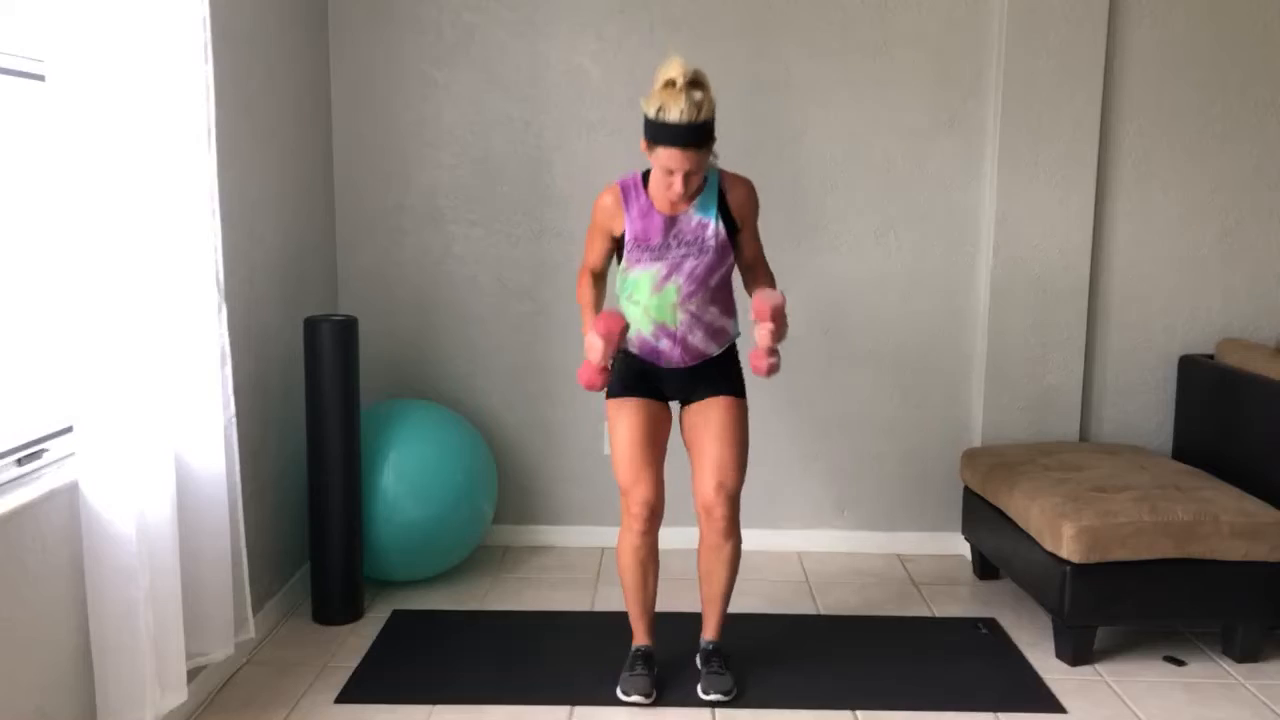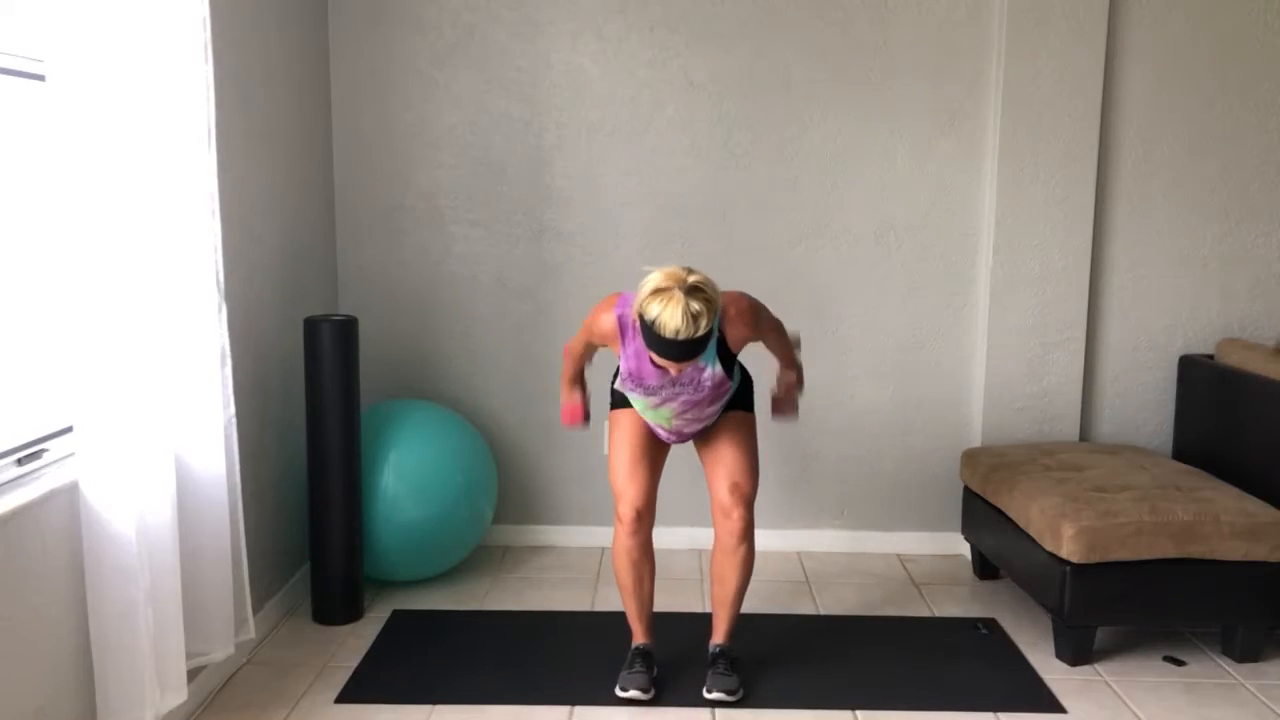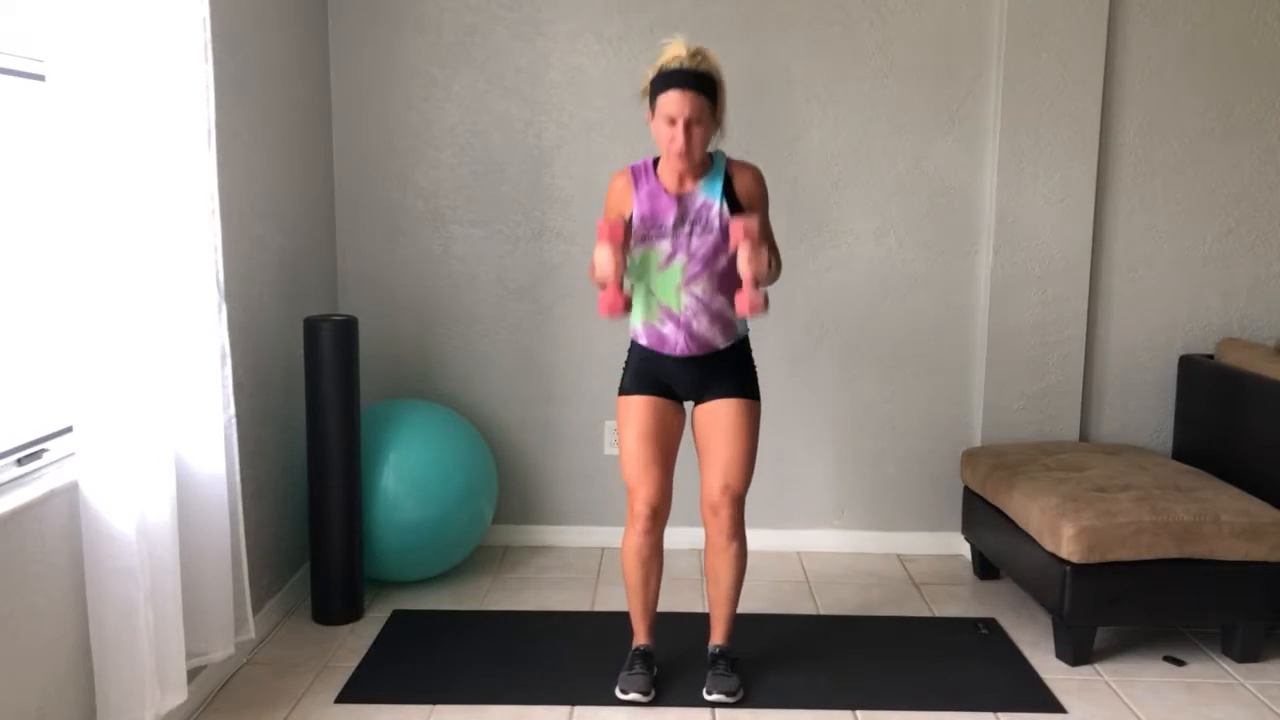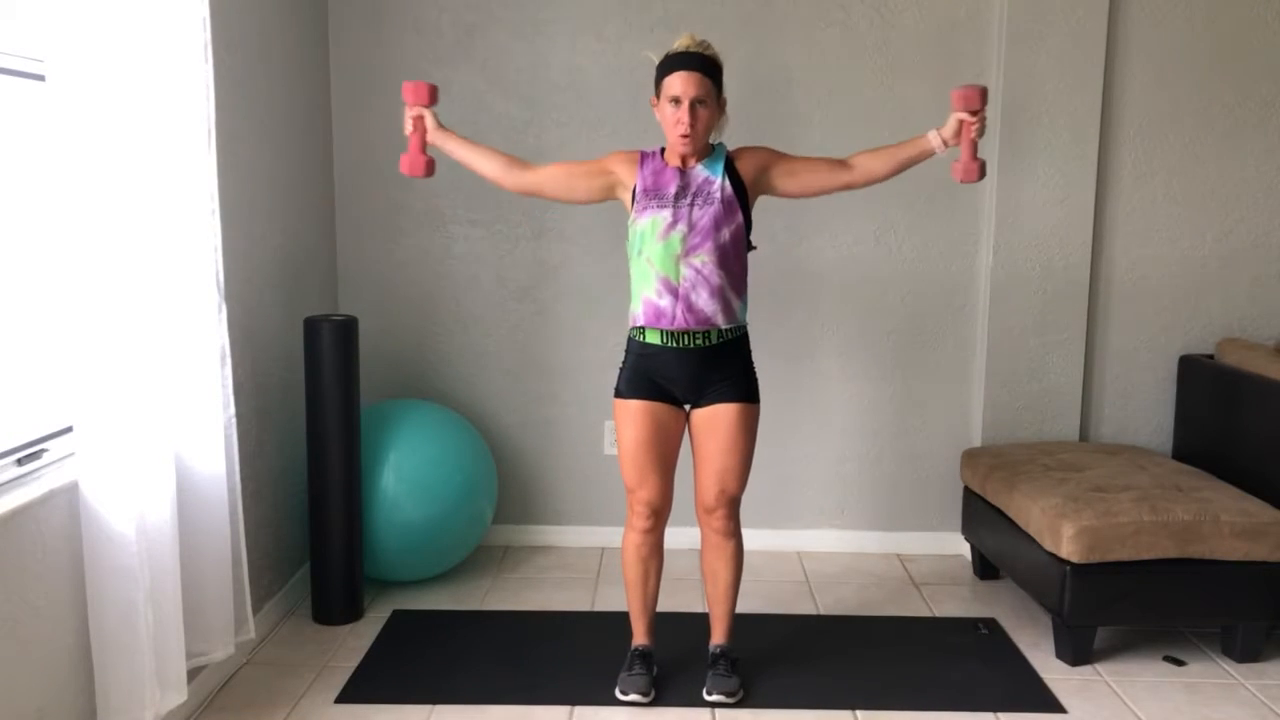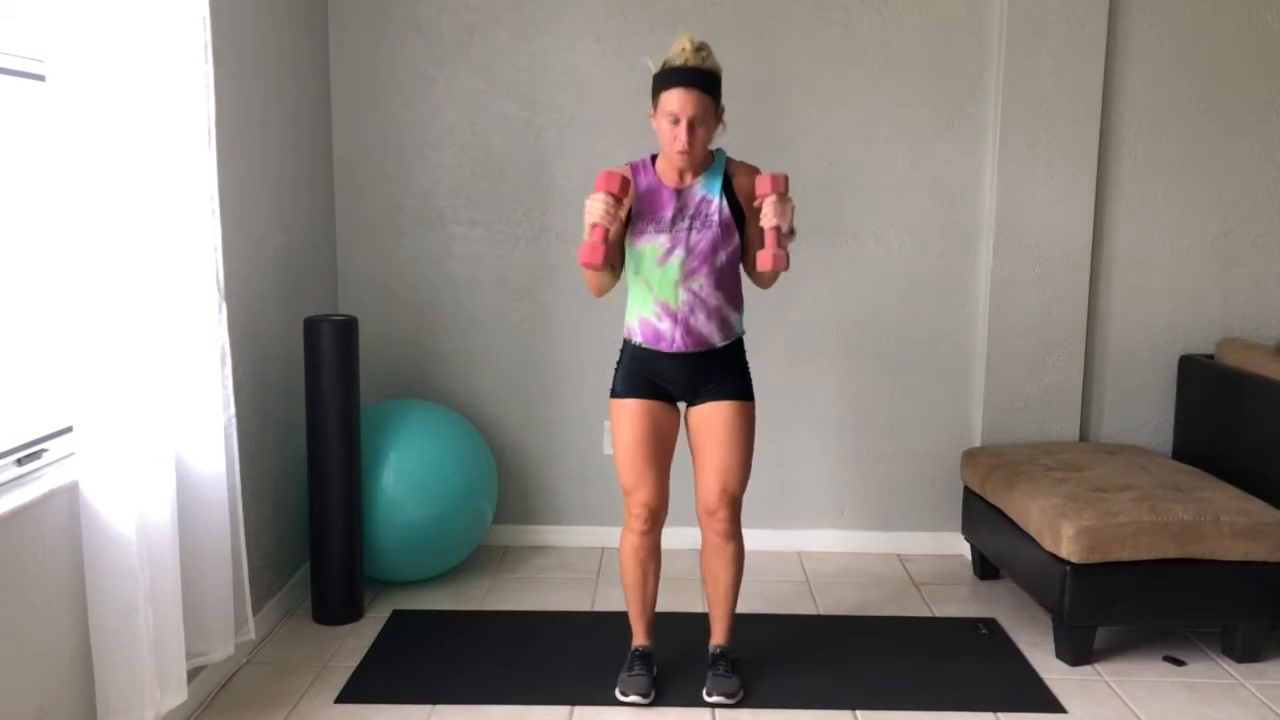
dt=1s
person 1, frame 1
left shoulder: (735, 195)
right shoulder: (616, 202)
left elbow: (753, 265)
right elbow: (591, 271)
right wrist: (591, 329)
left hip: (712, 366)
right hip: (637, 366)
left knee: (719, 506)
right knee: (640, 508)
left ankle: (710, 645)
right ankle: (641, 648)
person 1, frame 2
left shoulder: (737, 315)
right shoulder: (613, 318)
left elbow: (774, 333)
right elbow: (580, 344)
left wrist: (790, 374)
right wrist: (571, 386)
left hip: (724, 404)
right hip: (639, 405)
left knee: (735, 514)
right knee: (631, 514)
left ankle: (720, 647)
right ankle: (641, 647)
person 1, frame 3
left shoulder: (742, 180)
right shoulder: (627, 185)
left elbow: (770, 265)
right elbow: (605, 267)
left wrist: (761, 262)
right wrist: (604, 267)
left hip: (726, 364)
right hip: (650, 364)
left knee: (724, 509)
right knee: (645, 510)
left ankle: (719, 647)
right ankle: (642, 646)
person 1, frame 4
left shoulder: (747, 168)
right shoulder: (627, 170)
left elbow: (851, 172)
right elbow: (521, 176)
left wrist: (935, 141)
right wrist: (441, 137)
left hip: (723, 361)
right hip: (648, 360)
left knee: (720, 511)
right knee: (645, 510)
left ankle: (720, 649)
right ankle: (640, 648)
person 1, frame 5
left shoulder: (741, 181)
right shoulder: (628, 183)
left elbow: (763, 276)
right elbow: (599, 284)
left wrist: (778, 234)
right wrist: (596, 231)
left hip: (719, 364)
right hip: (643, 363)
left knee: (720, 513)
right knee: (642, 513)
left ankle: (720, 648)
right ankle: (640, 648)
